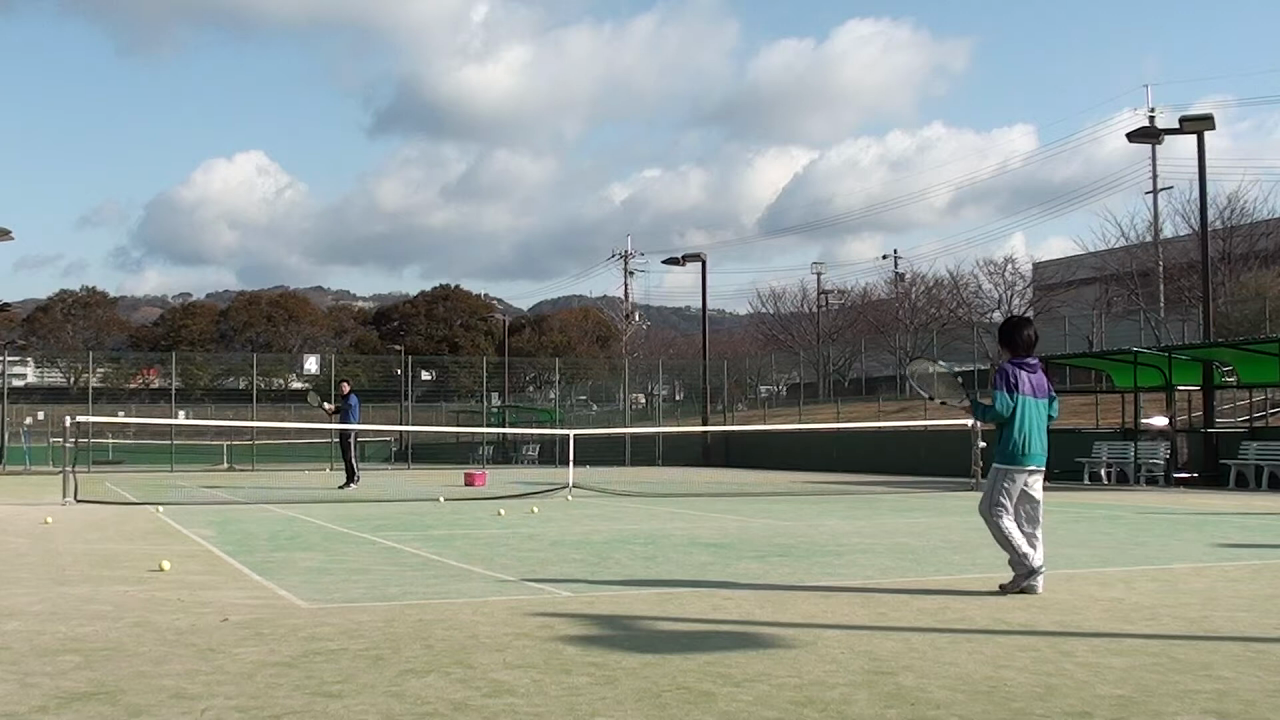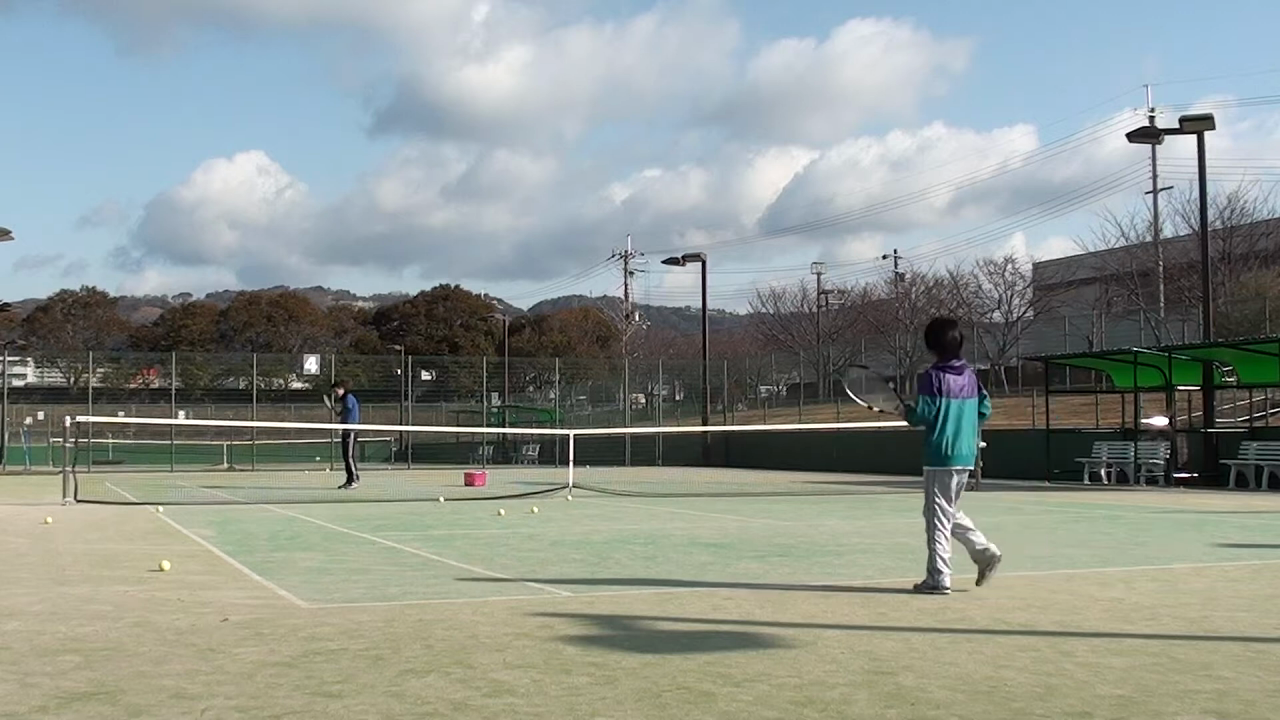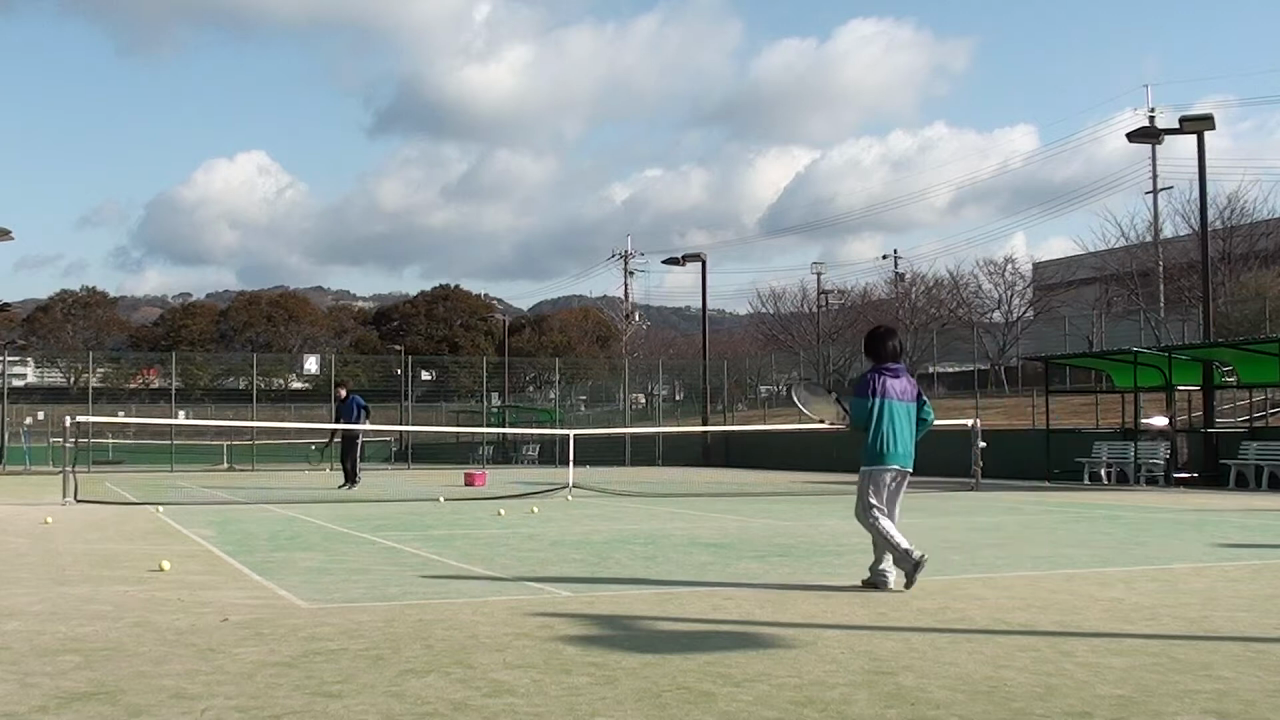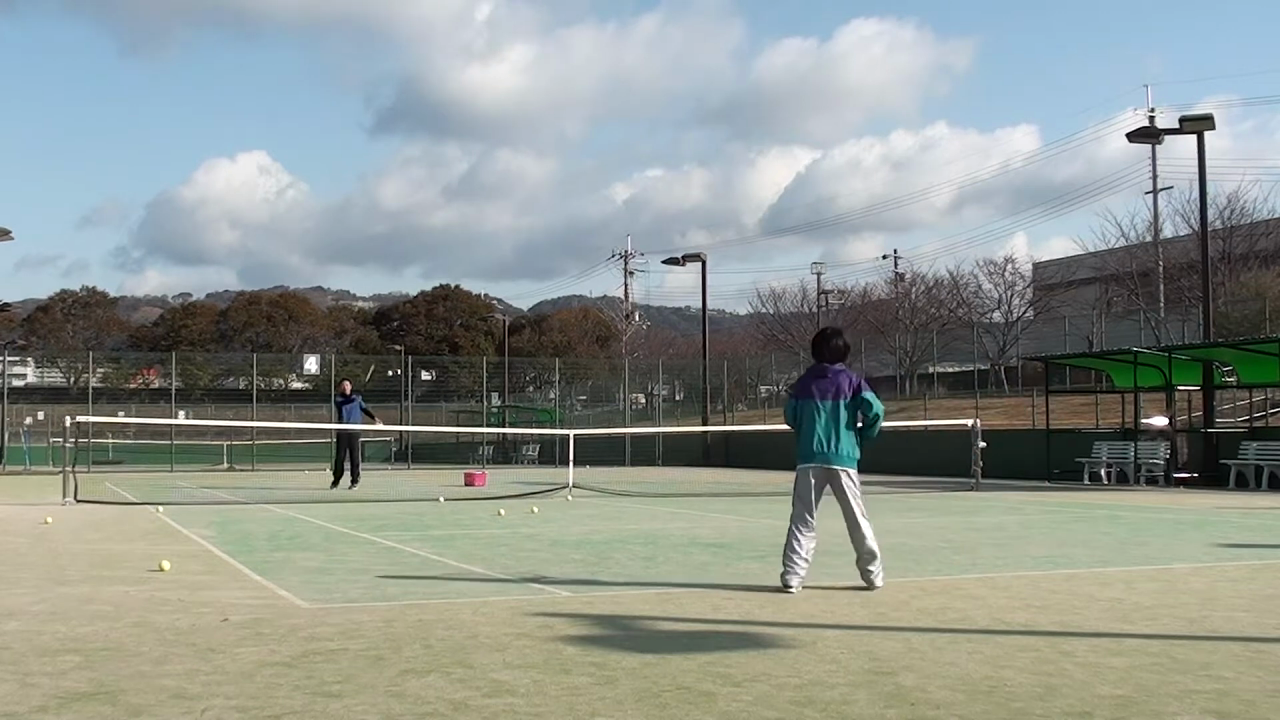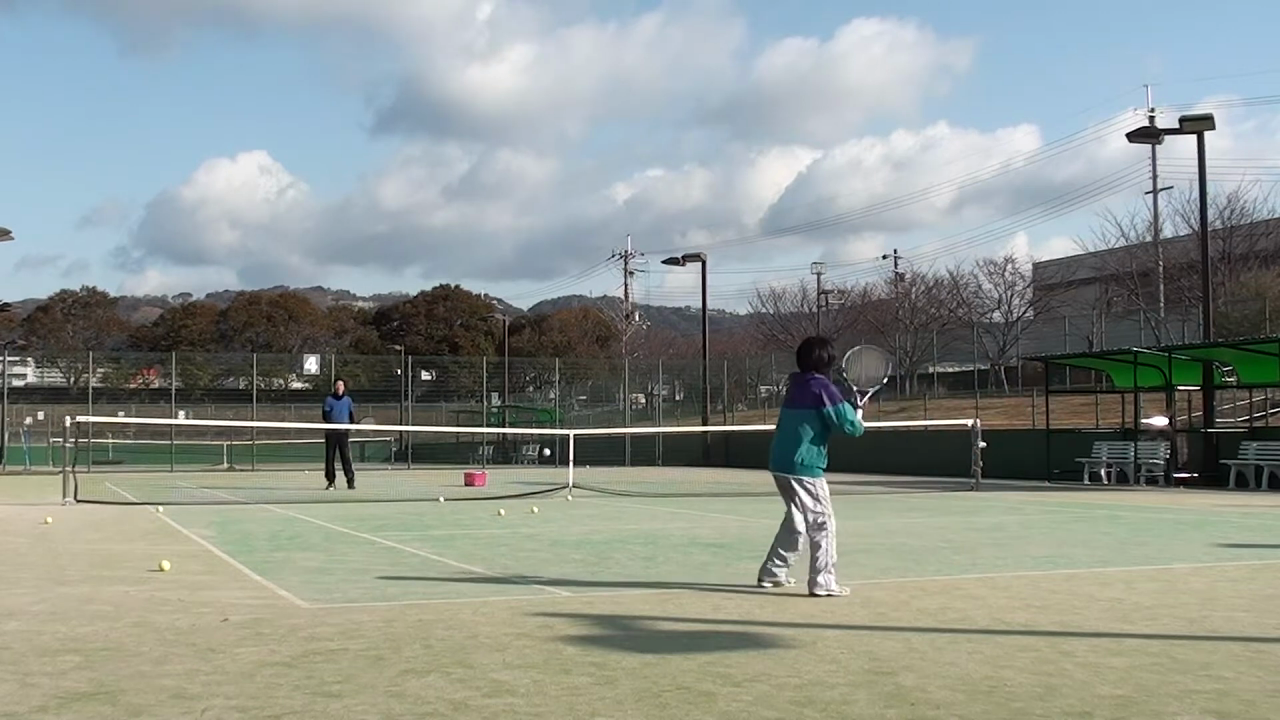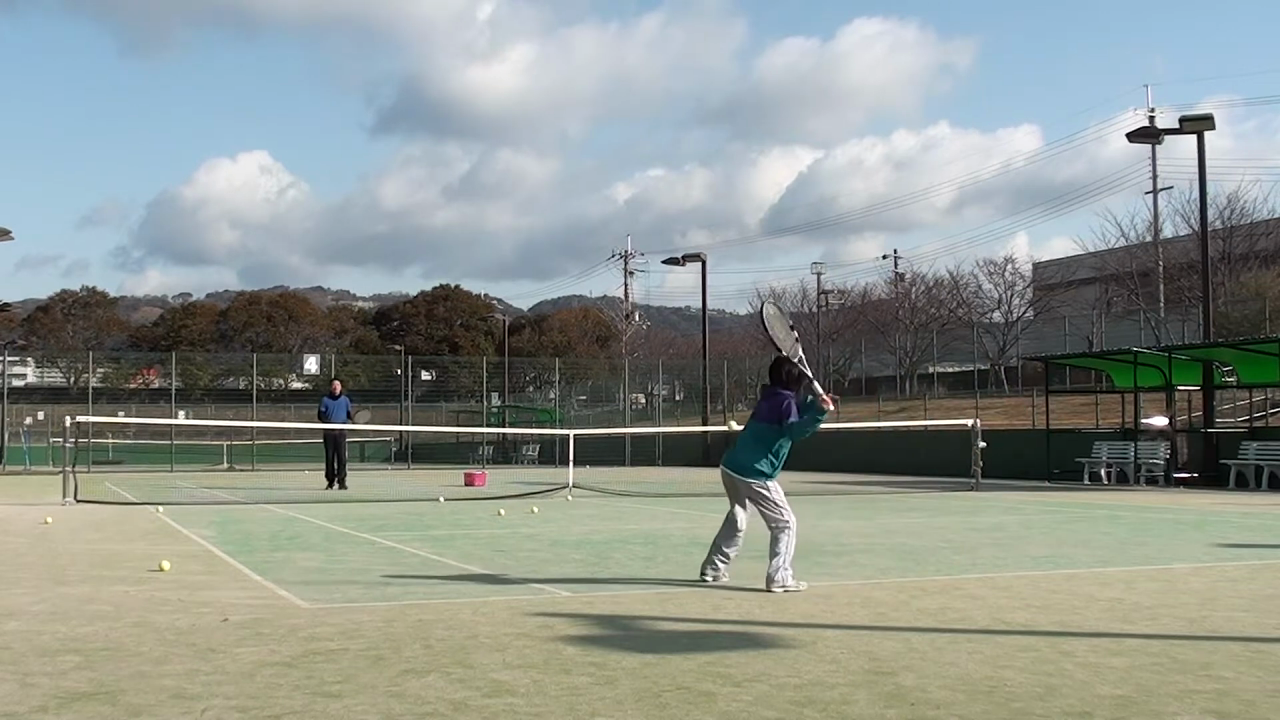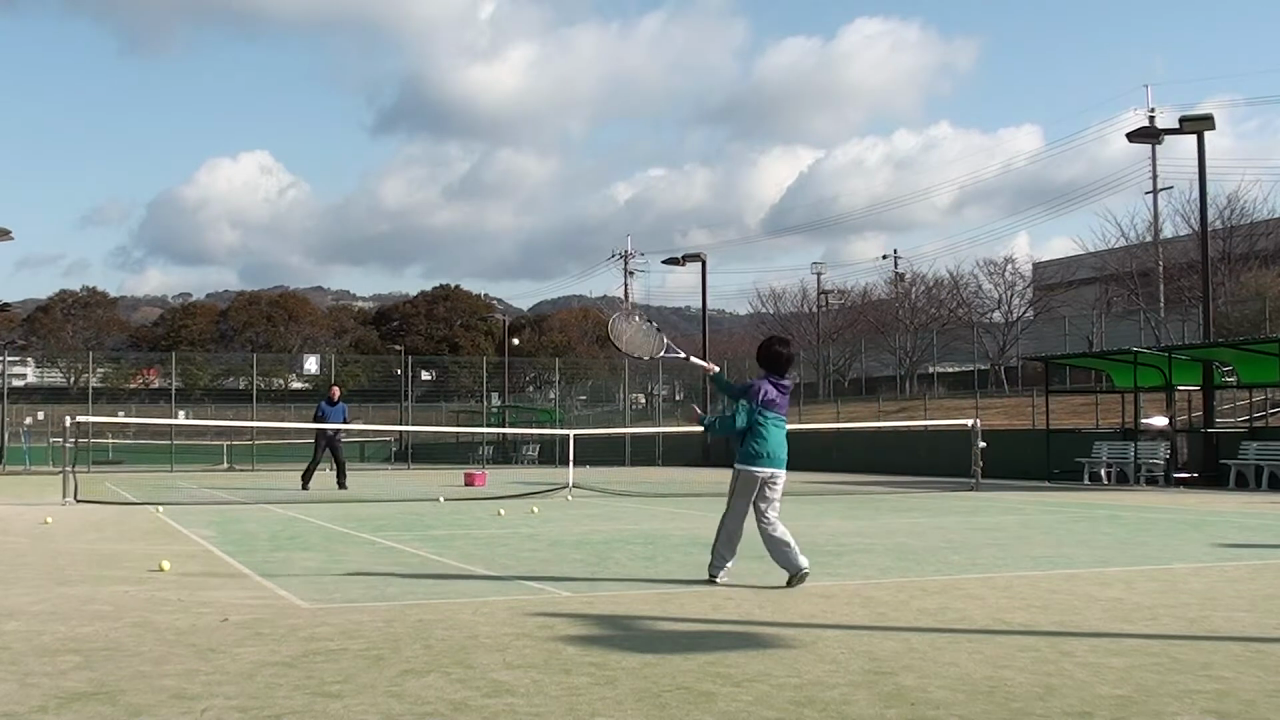
dt=0.5s
person 1, frame 1
left shoulder: (1007, 371)
right shoulder: (1040, 375)
left elbow: (1001, 410)
right elbow: (1052, 411)
left wrist: (977, 409)
left hip: (1011, 456)
right hip: (1037, 456)
left knee: (994, 511)
right knee: (1029, 518)
left ankle: (1027, 561)
right ankle: (1030, 580)
person 1, frame 2
left shoulder: (933, 376)
right shoulder: (970, 375)
left elbow: (923, 414)
right elbow: (984, 409)
left wrist: (908, 414)
left hip: (941, 456)
right hip: (966, 455)
left knee: (937, 517)
right knee: (950, 514)
left ankle: (938, 578)
right ankle: (985, 552)
person 1, frame 3
left shoulder: (870, 379)
right shoulder: (910, 382)
left elbow: (859, 418)
right elbow: (927, 416)
left wrist: (852, 424)
left hip: (878, 457)
right hip: (905, 458)
left knee: (869, 512)
right knee: (885, 515)
left ankle: (908, 556)
right ankle: (881, 575)
person 1, frame 4
left shoulder: (804, 382)
right shoulder: (853, 380)
left elbow: (791, 418)
right elbow: (874, 411)
right wrist: (862, 437)
left hip: (810, 458)
right hip: (843, 458)
left knee: (802, 520)
right knee: (857, 518)
left ankle: (792, 577)
right ankle: (873, 574)
person 1, frame 5
left shoulder: (795, 387)
right shoulder: (823, 388)
right elbow: (843, 424)
left wrist: (848, 406)
right wrist: (857, 420)
left hip: (779, 465)
right hip: (804, 468)
left knee: (796, 519)
right knee: (822, 524)
left ankle: (772, 572)
right ankle: (823, 582)
person 1, frame 6
left shoulder: (770, 398)
right shoulder: (786, 402)
left elbow: (796, 417)
right elbow: (795, 431)
left wrist: (815, 403)
right wrist: (820, 411)
left hip: (731, 468)
right hip: (755, 474)
left knee: (737, 519)
right knee: (784, 523)
left ankle: (713, 568)
right ankle: (779, 578)
person 1, frame 7
left shoulder: (759, 387)
right shoulder: (780, 389)
left elbow: (734, 425)
left wrist: (705, 421)
right wrist: (717, 376)
left hip: (752, 462)
right hip: (777, 465)
left knee: (733, 517)
right knee: (768, 519)
left ankle: (717, 570)
right ankle: (795, 563)
